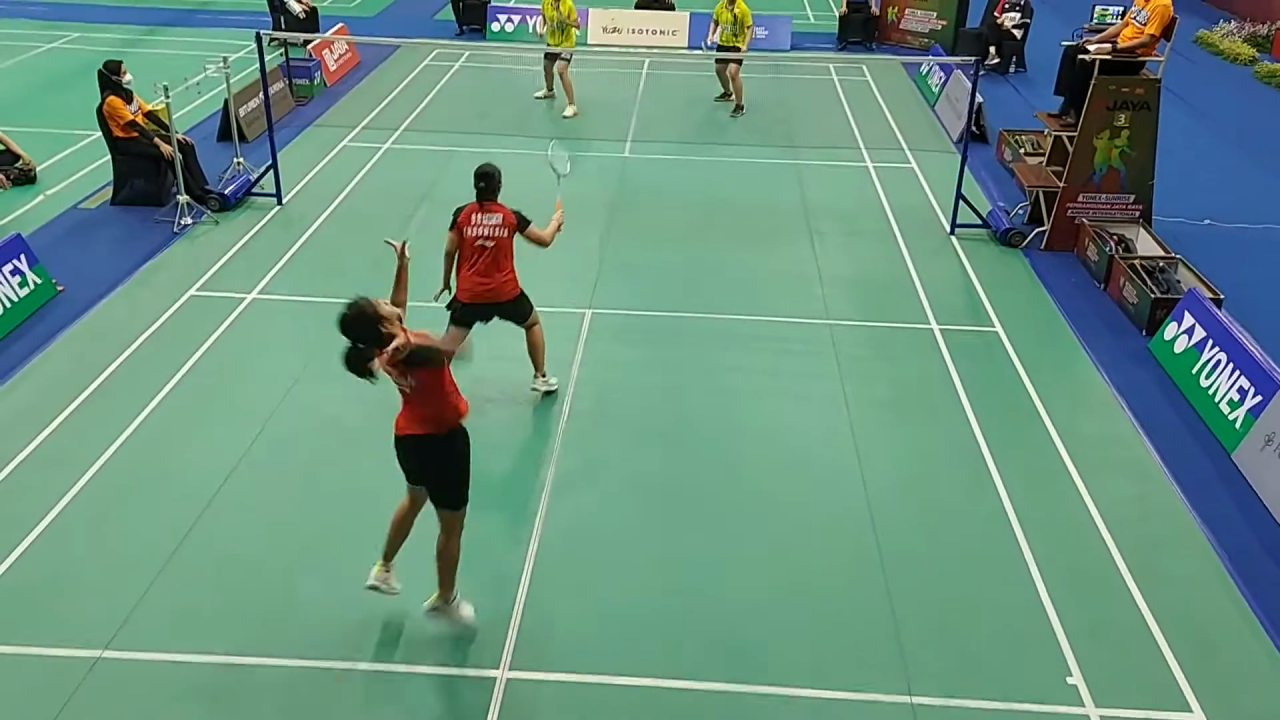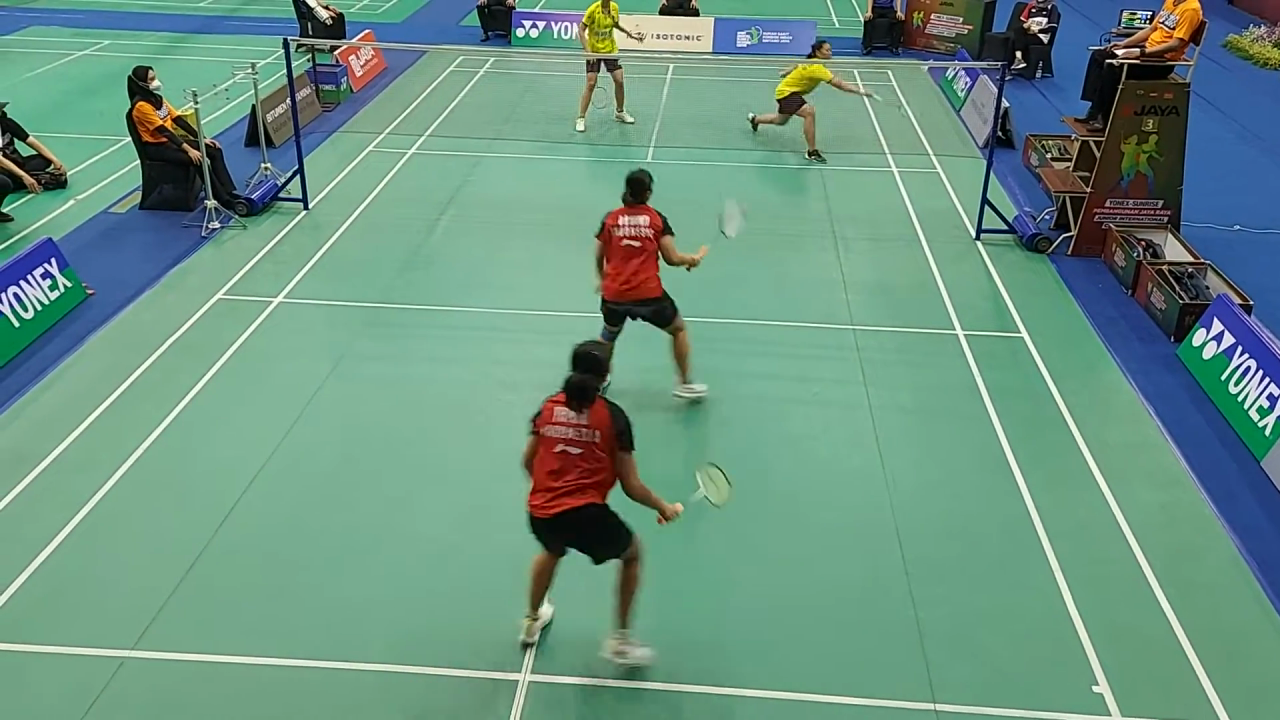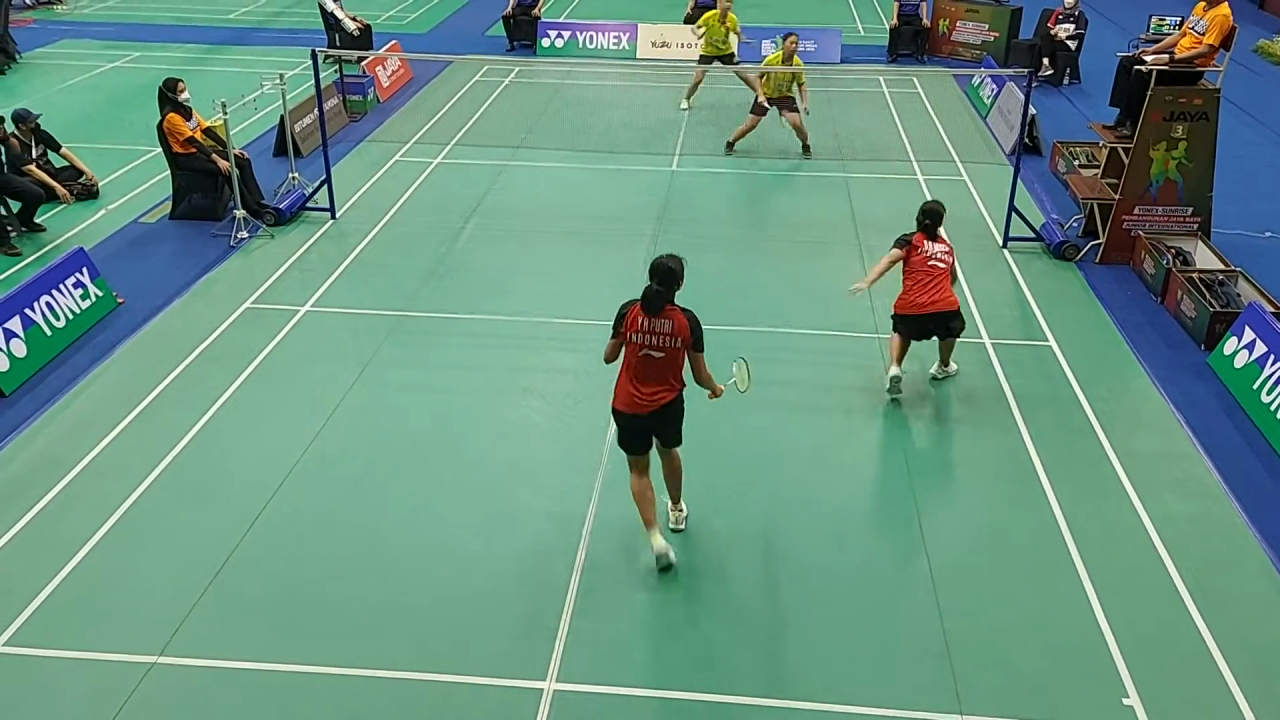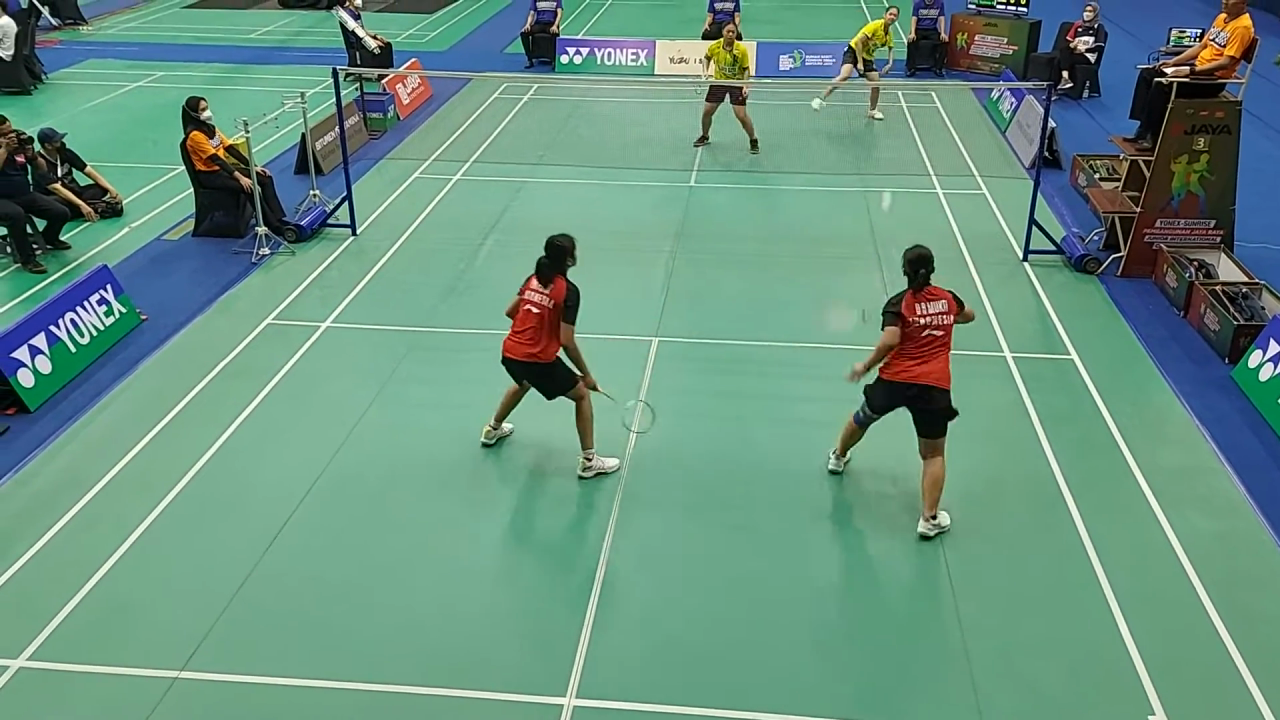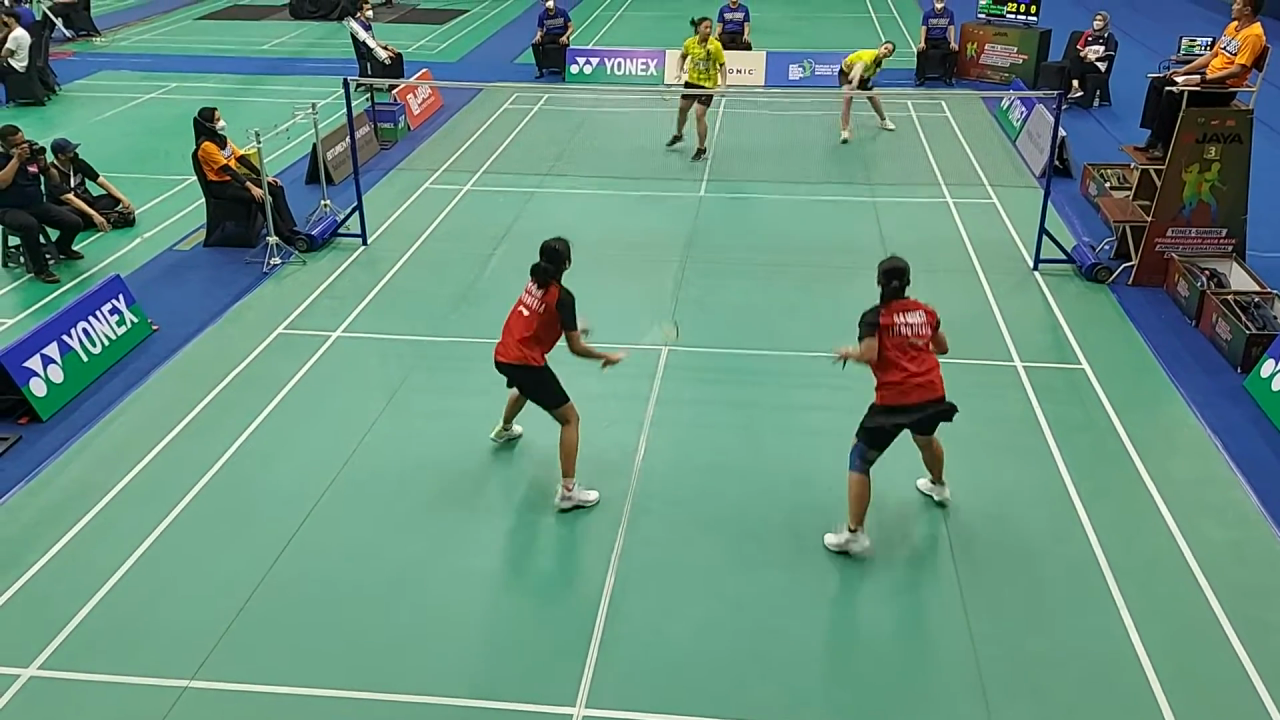
dt=1s
person 1, frame 1
left shoulder: (384, 347)
right shoulder: (417, 353)
left elbow: (396, 305)
right elbow: (439, 351)
left wrist: (402, 265)
left hip: (410, 436)
right hip: (439, 440)
left knee: (414, 500)
right knee: (452, 523)
left ankle: (383, 570)
right ankle: (445, 599)
person 1, frame 2
left shoulder: (549, 406)
right shoulder: (613, 416)
left elbow: (528, 459)
right elbow: (631, 486)
right wrist: (663, 508)
left hip: (541, 512)
right hip: (585, 513)
left knee: (551, 552)
right knee: (631, 554)
left ankle: (531, 622)
right ankle: (621, 642)
person 1, frame 3
left shoulder: (629, 311)
right shoulder: (687, 321)
left elbow: (609, 356)
right elbow: (700, 376)
right wrist: (715, 388)
left hip: (629, 405)
right hip: (668, 403)
left knee: (639, 472)
right knee: (668, 453)
left ankle: (656, 539)
right ankle: (676, 510)
person 1, frame 4
left shoulder: (533, 279)
right shoulder: (568, 291)
left elbow: (511, 312)
right elbow: (566, 341)
right wrist: (585, 374)
left hip: (510, 352)
right hip: (539, 360)
left knee: (522, 384)
right knee: (582, 396)
left ankle: (493, 429)
right ankle: (589, 461)
person 1, frame 5
left shoulder: (532, 283)
right shoulder: (562, 297)
right elbow: (577, 348)
left wrist: (573, 328)
right wrist: (606, 357)
left hip: (503, 356)
right hip: (527, 363)
left knee: (524, 385)
right knee: (570, 419)
left ankle: (504, 428)
right ankle: (568, 491)
person 2, frame 1
left shoulder: (462, 214)
right shoulder: (511, 216)
left elbow: (449, 251)
right elbow: (544, 240)
left wrist: (446, 281)
right wrist: (555, 221)
left hip: (469, 294)
right hip: (505, 293)
left knee: (450, 341)
right knee: (532, 324)
right ankle: (541, 378)
person 2, frame 2
left shoulder: (611, 218)
right shoulder: (657, 219)
left elbow: (600, 256)
right elbow: (672, 258)
left wrist: (603, 278)
right wrist: (693, 259)
left hip: (614, 293)
right hip: (648, 294)
left knee: (609, 334)
right knee: (678, 330)
right ankle: (685, 384)
person 2, frame 3
left shoulder: (909, 240)
right shoulder: (947, 245)
left elbow: (890, 259)
left wrist: (867, 281)
left hip: (911, 310)
right hip: (945, 309)
left knee: (900, 333)
right knee: (951, 329)
left ankle: (894, 368)
right ankle: (943, 367)
person 2, frame 4
left shoulder: (898, 303)
right shoulder: (948, 298)
left elbow: (890, 341)
right elbow: (969, 316)
left wrist: (865, 366)
left hip: (896, 380)
right hip: (934, 387)
left knee: (861, 419)
right knee: (933, 455)
left ankle: (838, 457)
right ankle: (929, 518)
person 2, frame 5
left shoulder: (875, 316)
right shoulder: (926, 312)
left elbow: (867, 355)
right elbow: (942, 348)
left wrist: (847, 353)
left hip: (894, 402)
right hip: (931, 396)
left knee: (859, 460)
right knee: (926, 438)
left ankle: (854, 533)
right ankle: (938, 485)
